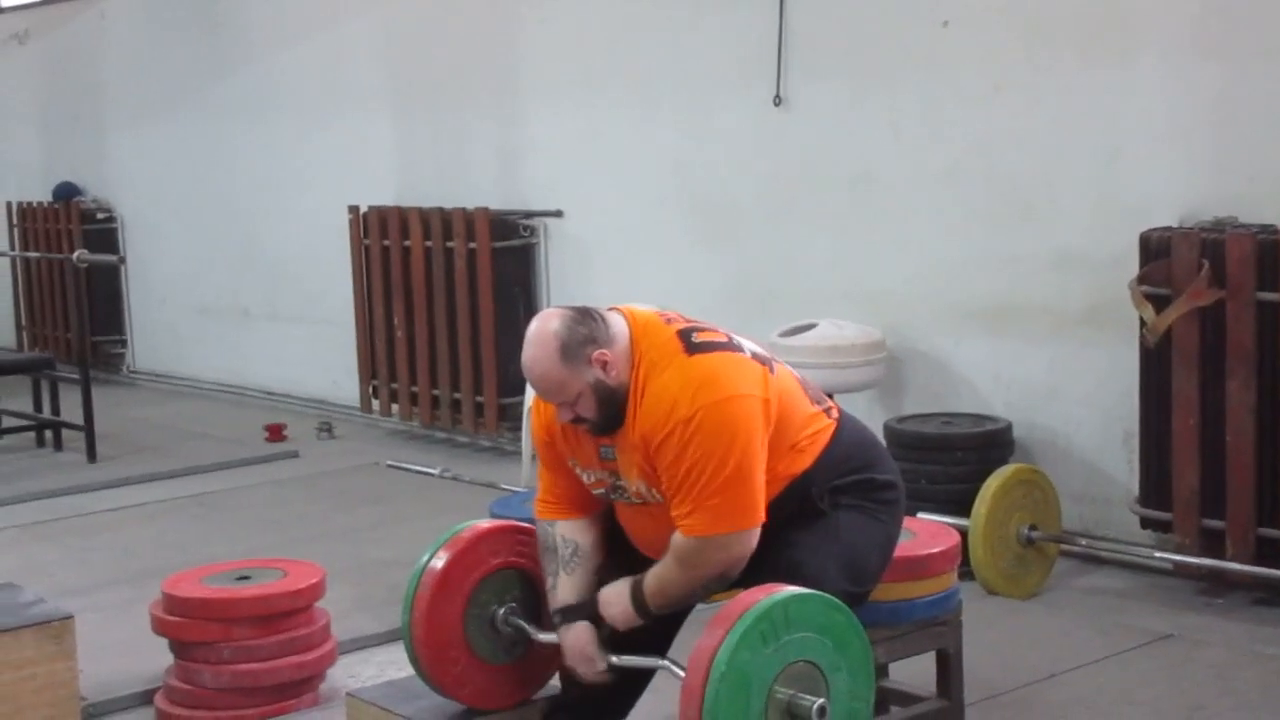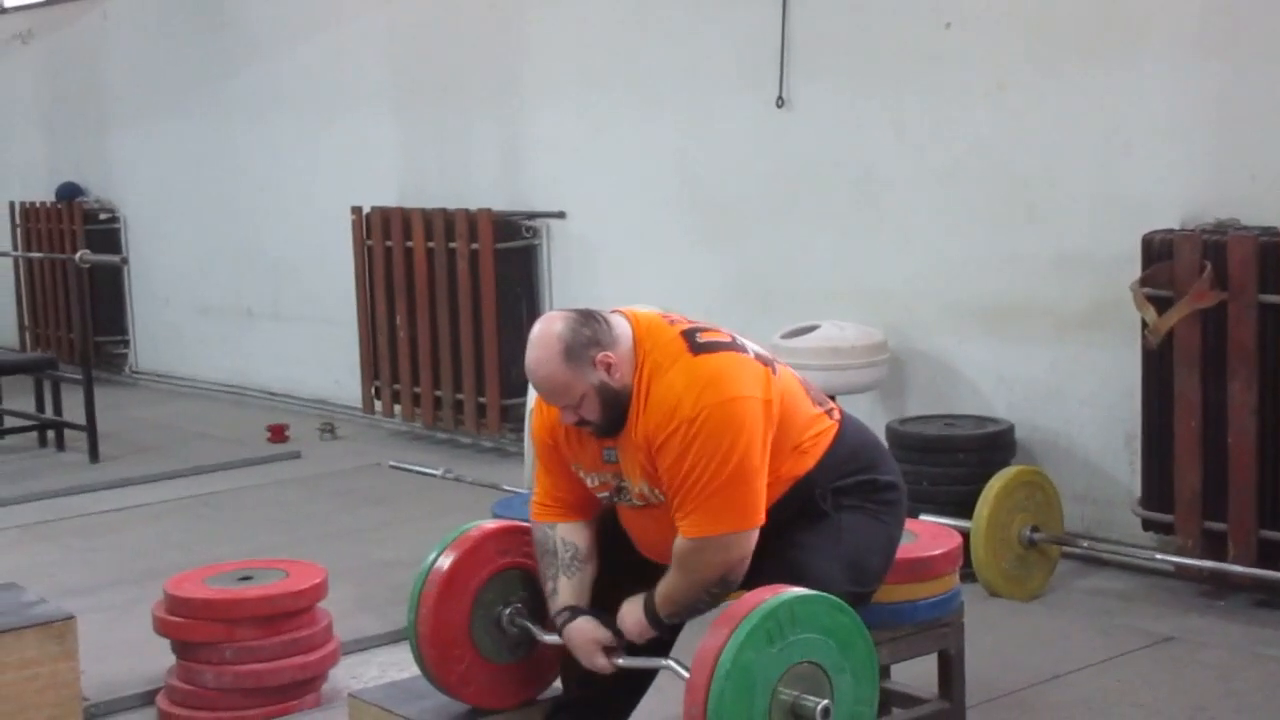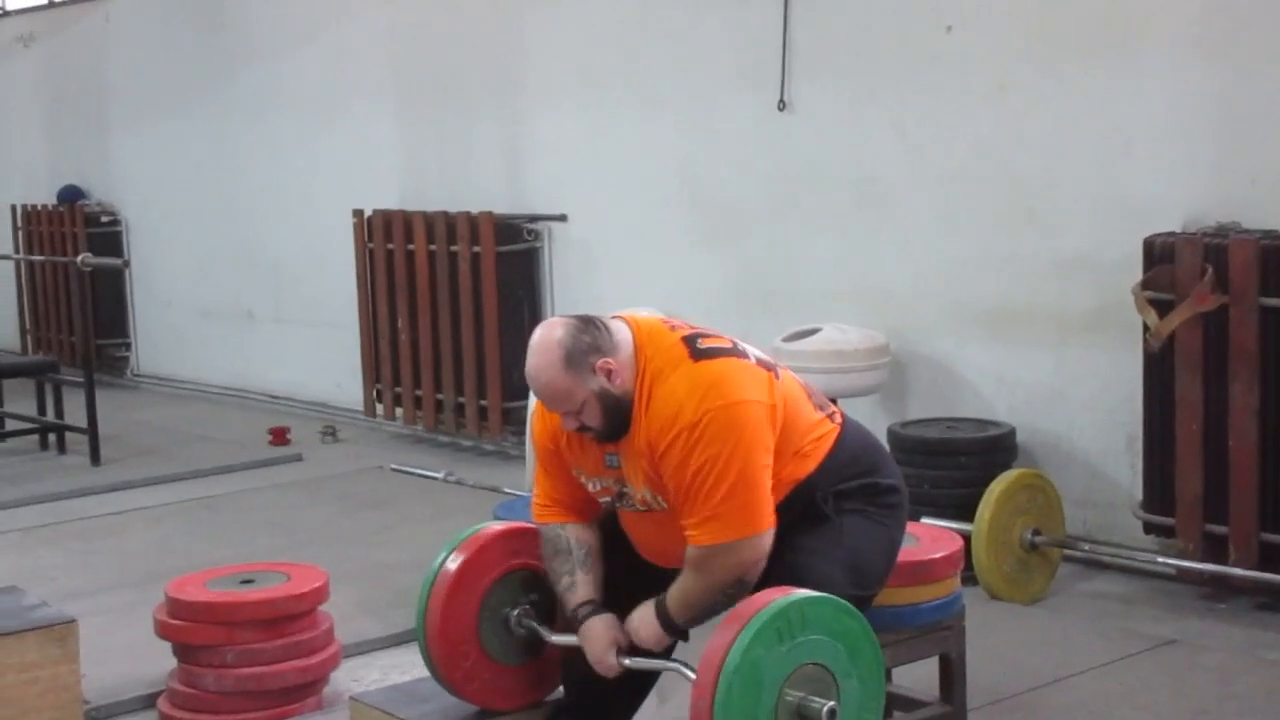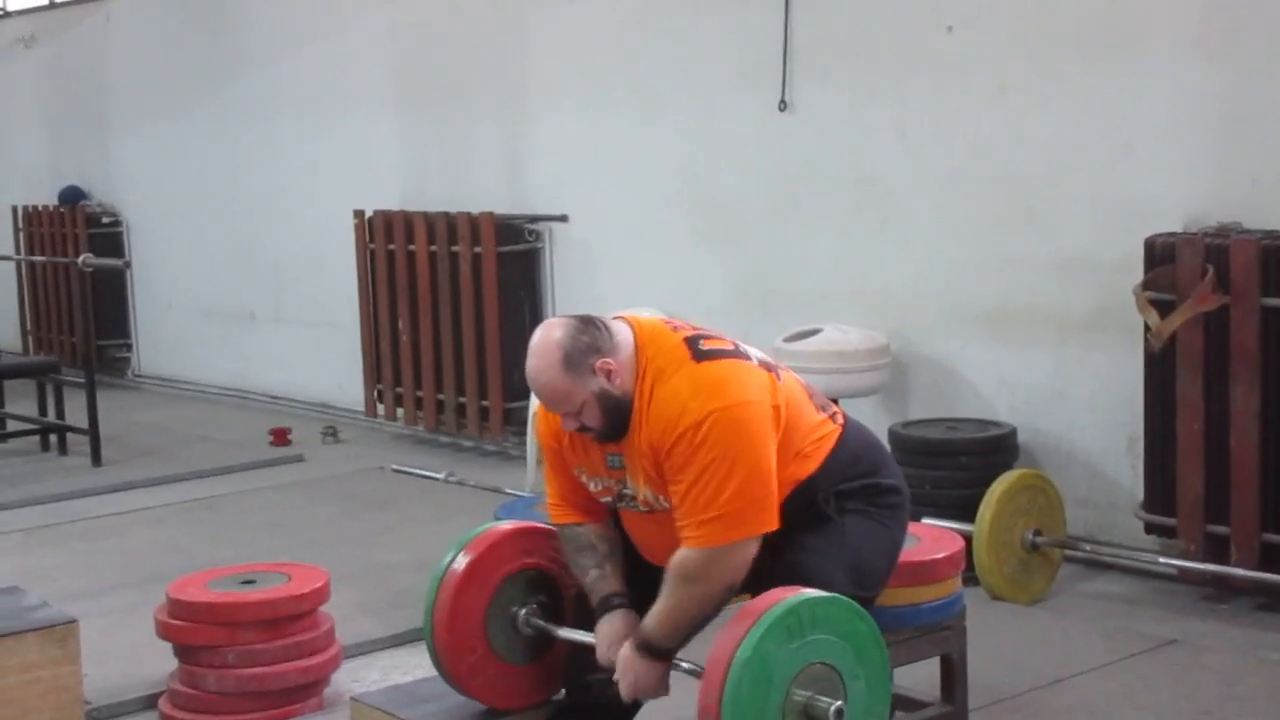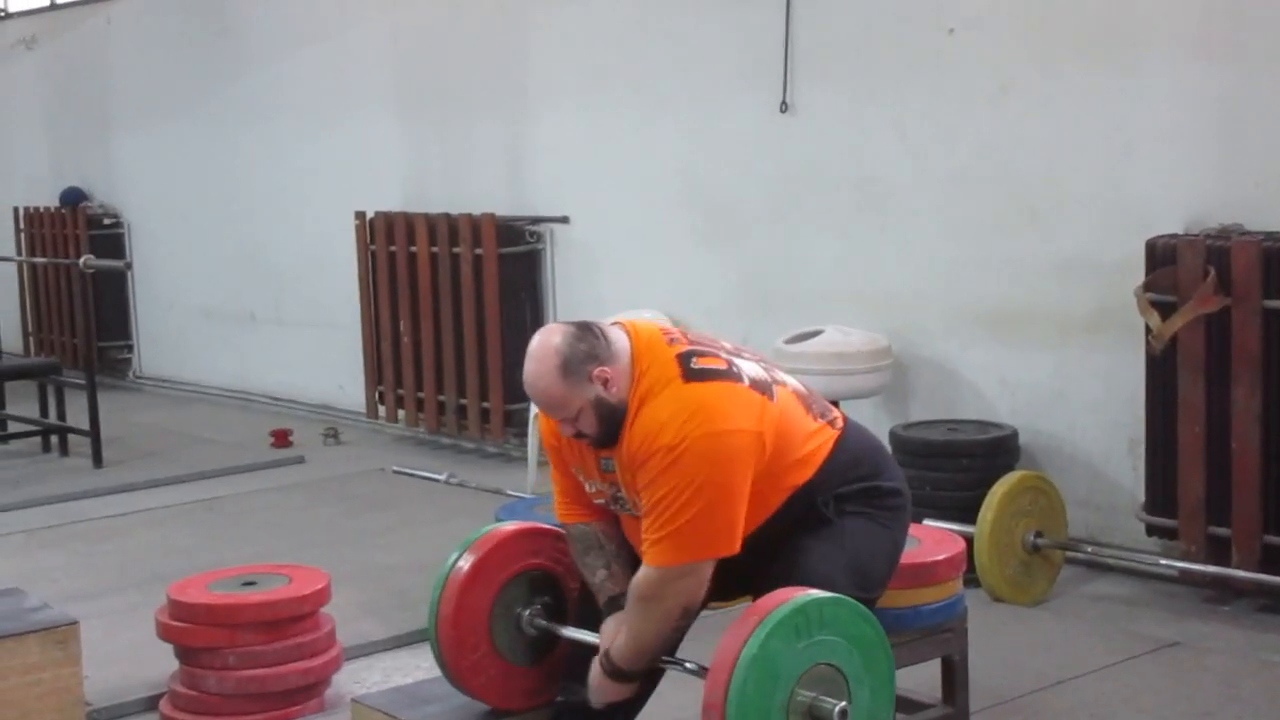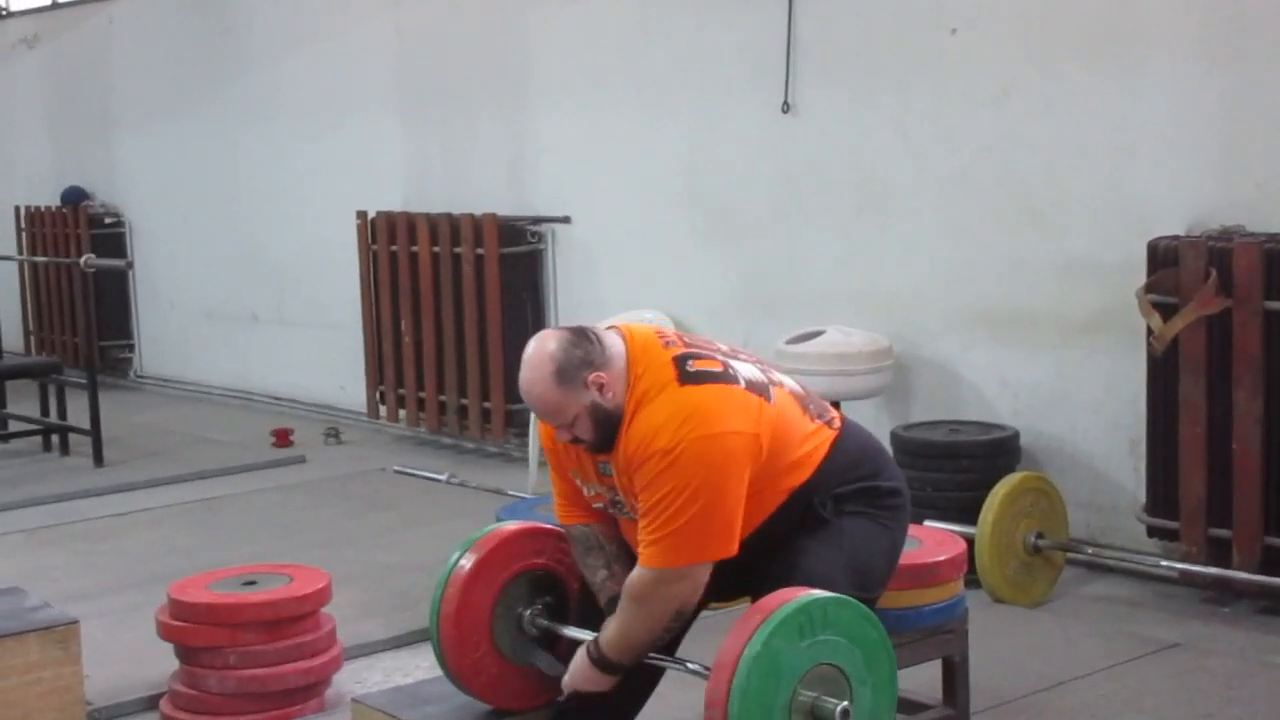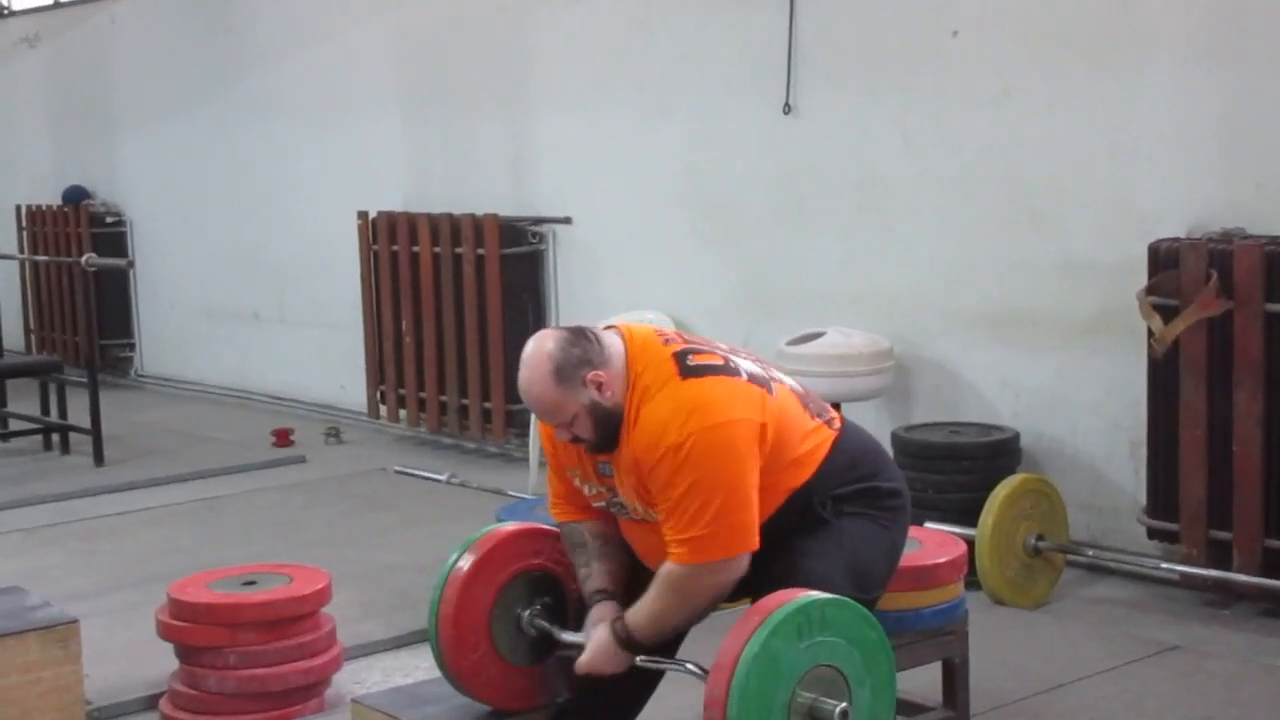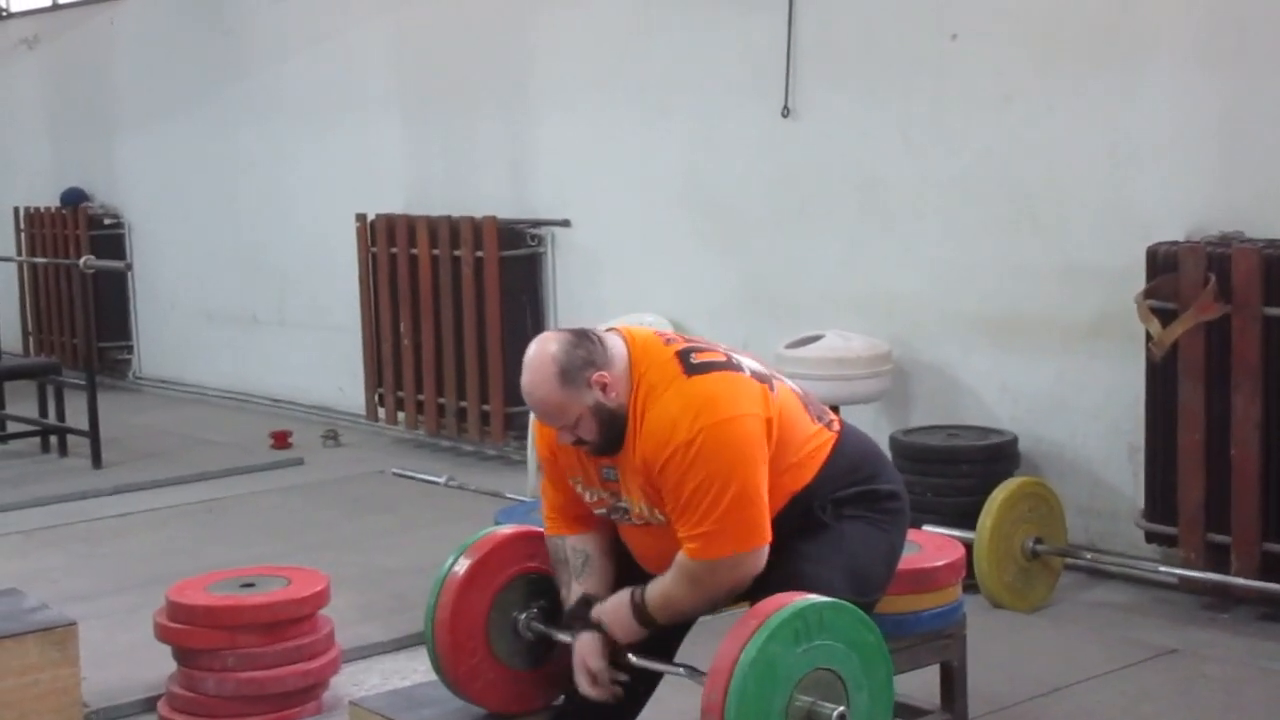
dt=0.2s
person 1, frame 1
left shoulder: (699, 385)
right shoulder: (566, 385)
left elbow: (721, 545)
right elbow: (566, 510)
left wrist: (638, 600)
right wrist: (569, 616)
right knee: (605, 619)
person 1, frame 2
left shoulder: (703, 389)
right shoulder: (568, 386)
left elbow: (722, 550)
right elbow: (561, 512)
left wrist: (654, 612)
right wrist: (569, 615)
right knee: (603, 616)
person 1, frame 3
left shoulder: (705, 393)
right shoulder: (567, 392)
left elbow: (733, 555)
right elbow: (562, 512)
left wrist: (666, 618)
right wrist: (587, 611)
person 1, frame 4
left shoulder: (706, 397)
right shoulder: (570, 394)
left elbow: (720, 557)
right elbow: (576, 511)
left wrist: (651, 649)
right wrist: (613, 607)
person 1, frame 5
left shoulder: (693, 413)
right shoulder: (570, 398)
left elbow: (676, 579)
right elbow: (585, 511)
left wrist: (622, 668)
right wrist: (616, 607)
right knee: (601, 612)
person 1, frame 6
left shoulder: (688, 417)
right shoulder: (569, 399)
left elbow: (670, 581)
right elbow: (586, 512)
left wrist: (606, 661)
right wrist: (616, 610)
person 1, frame 7
left shoulder: (693, 408)
right shoulder: (568, 401)
left elbow: (705, 571)
right elbow: (582, 510)
left wrist: (625, 639)
right wrist: (603, 601)
right knee: (611, 623)
person 1, frame 8
left shoulder: (698, 406)
right shoulder: (566, 404)
left elbow: (728, 563)
right elbow: (575, 521)
left wrist: (639, 612)
right wrist: (585, 624)
